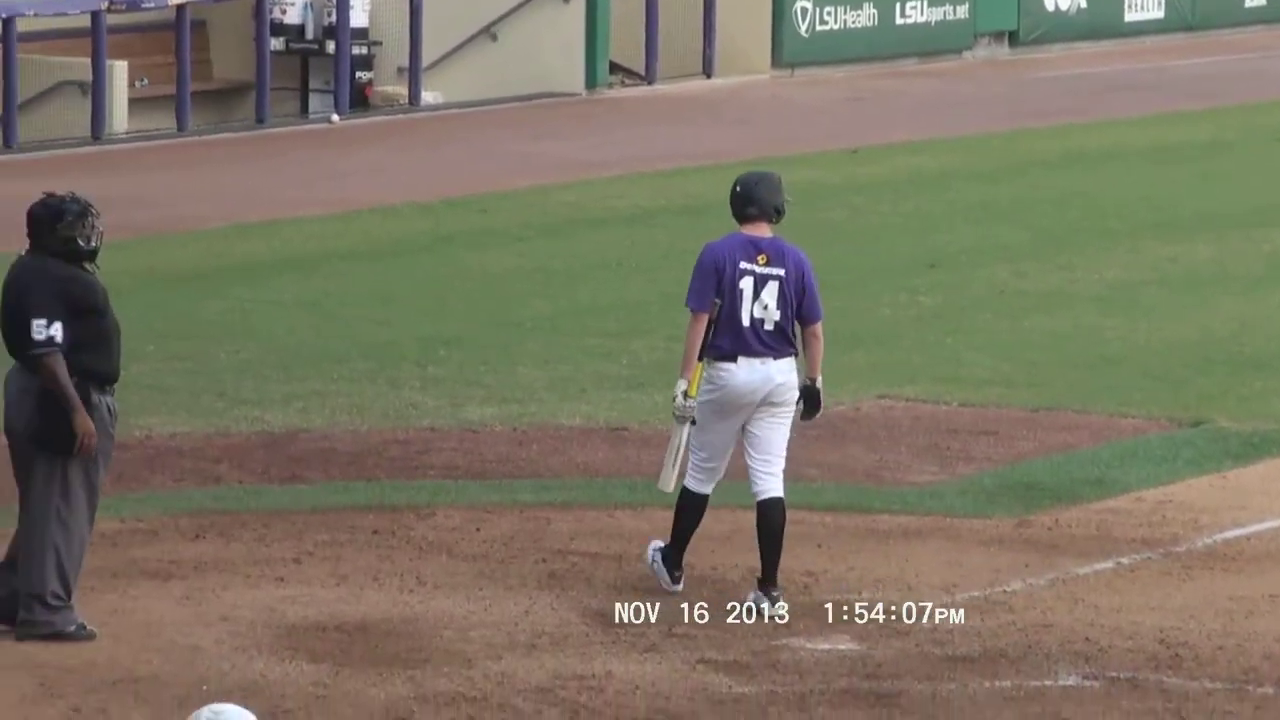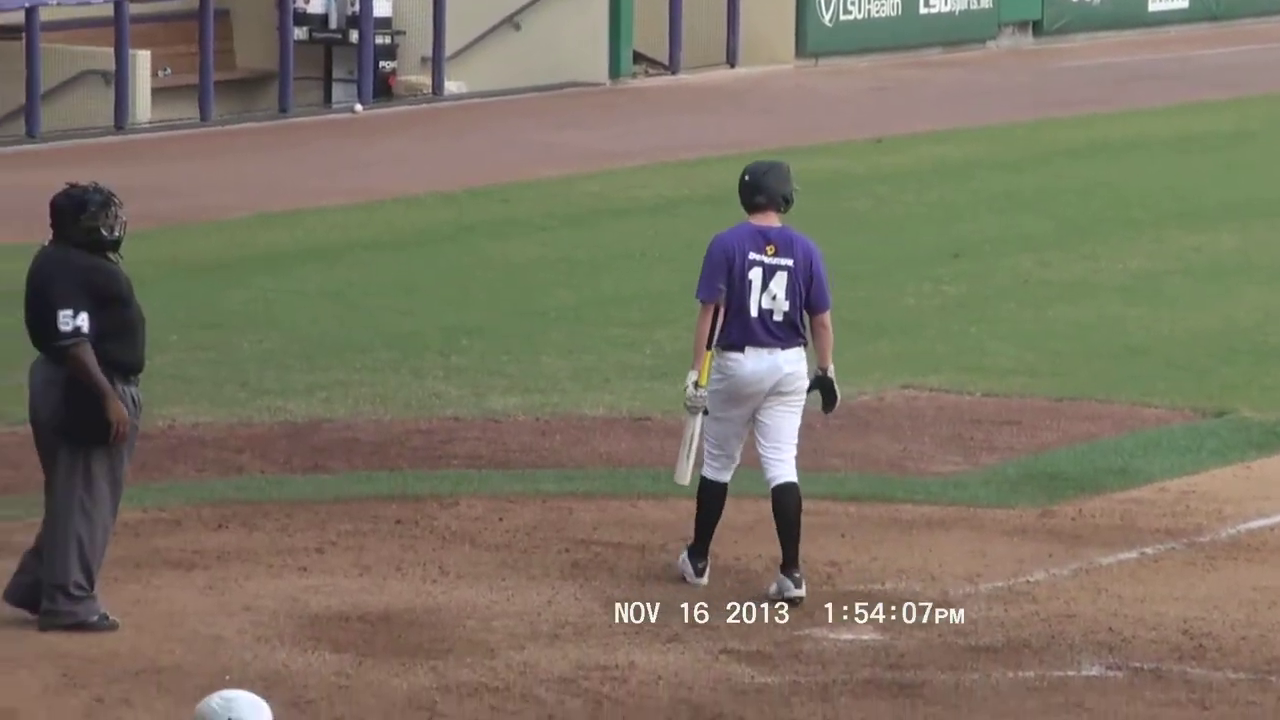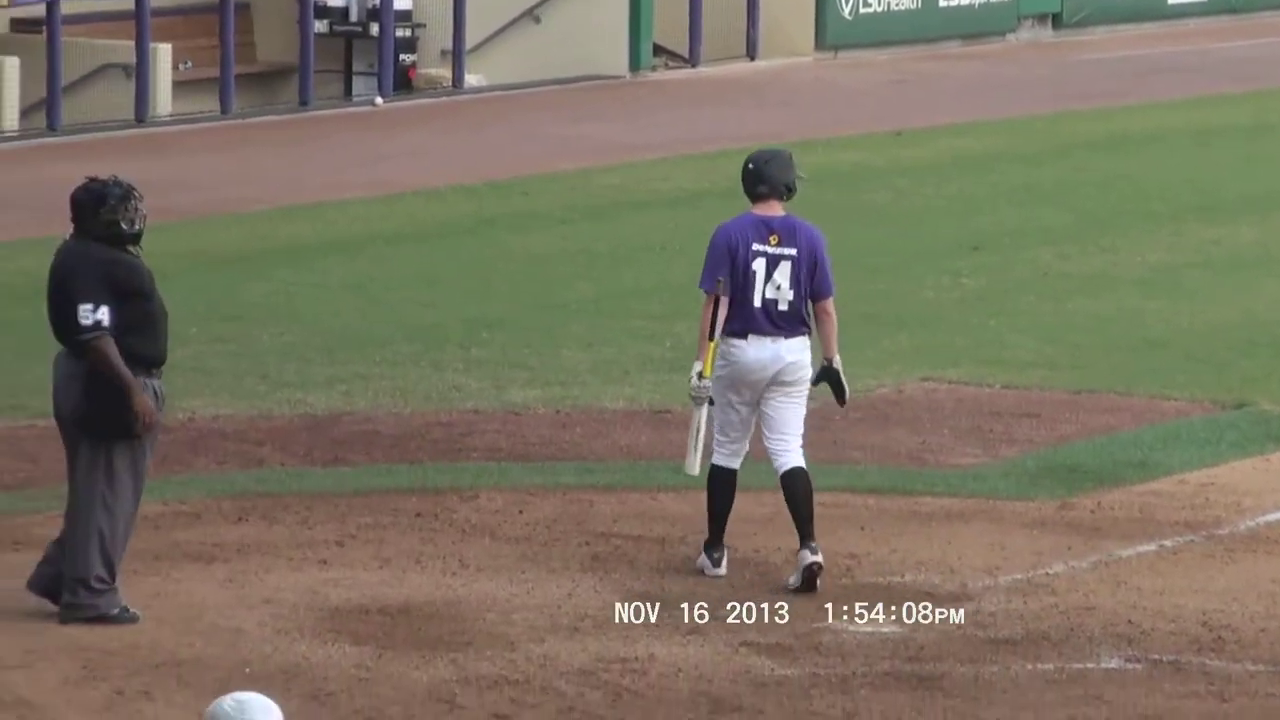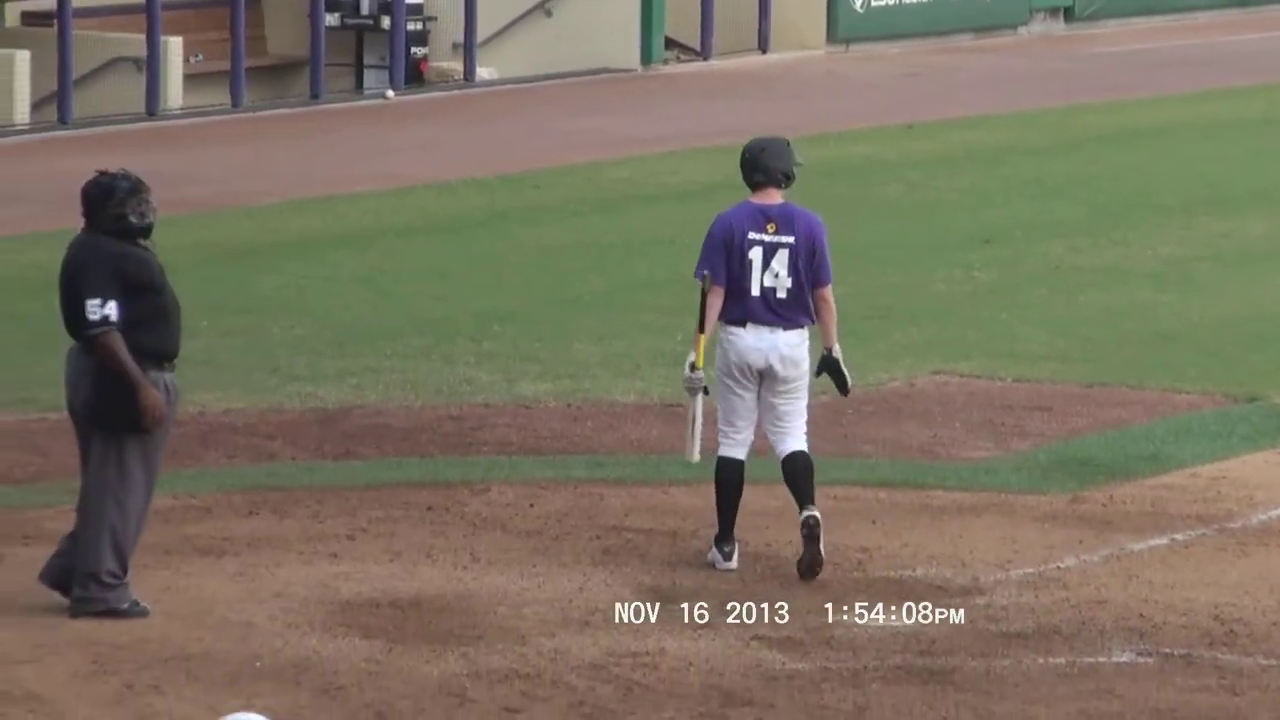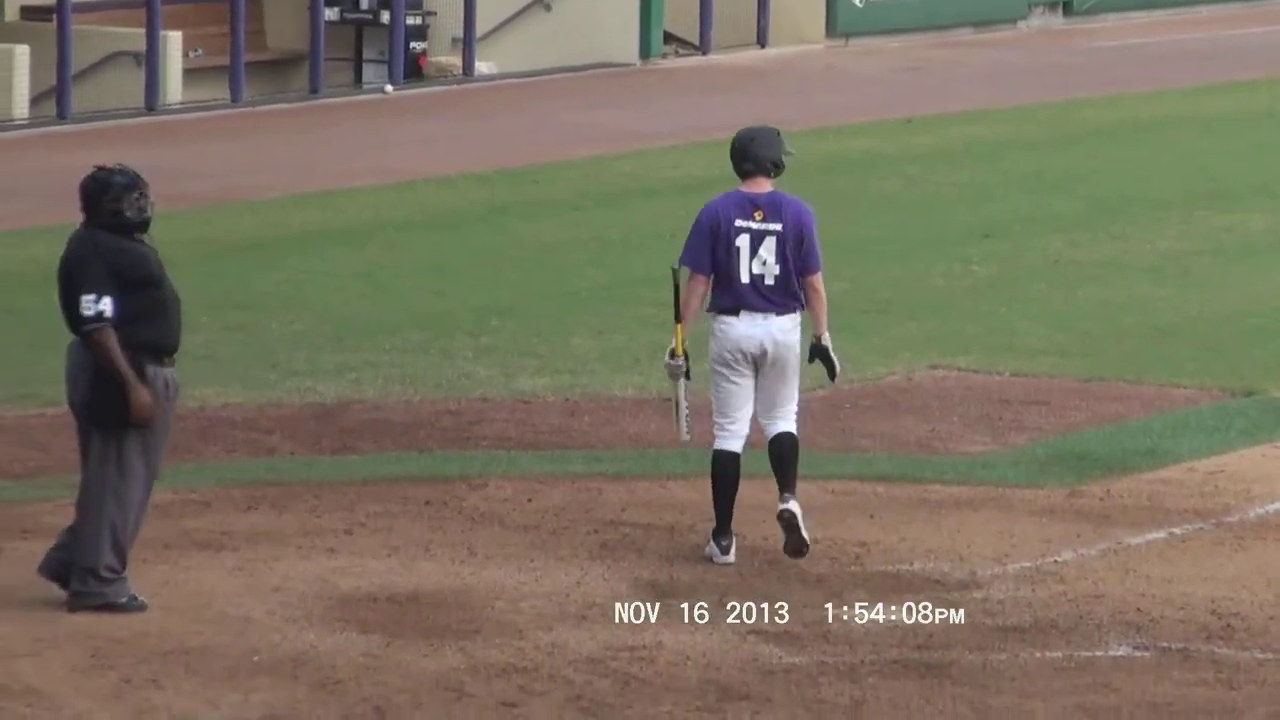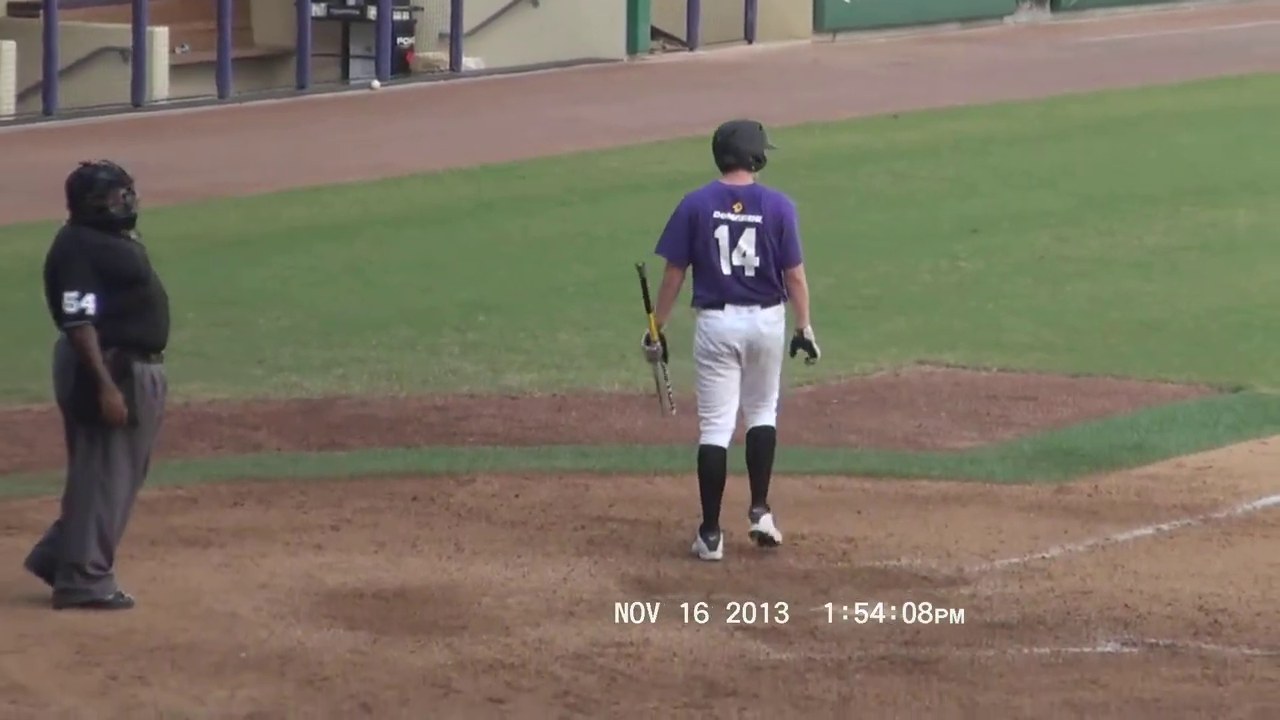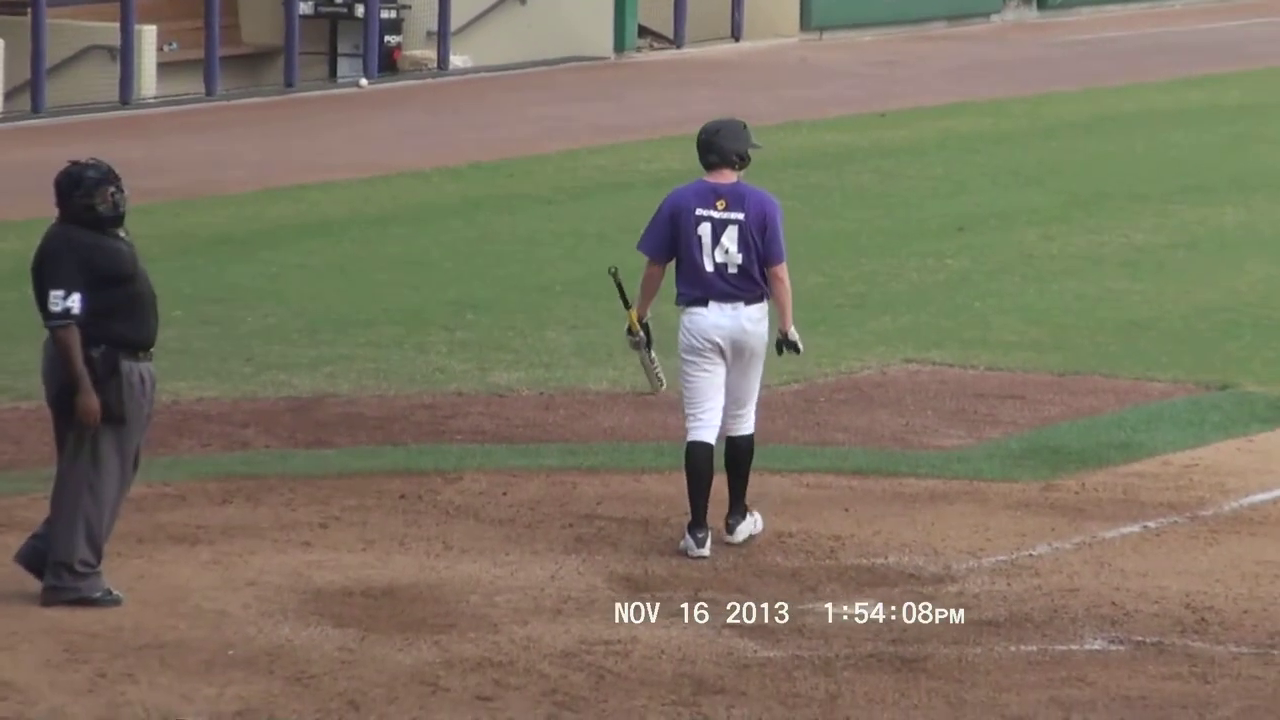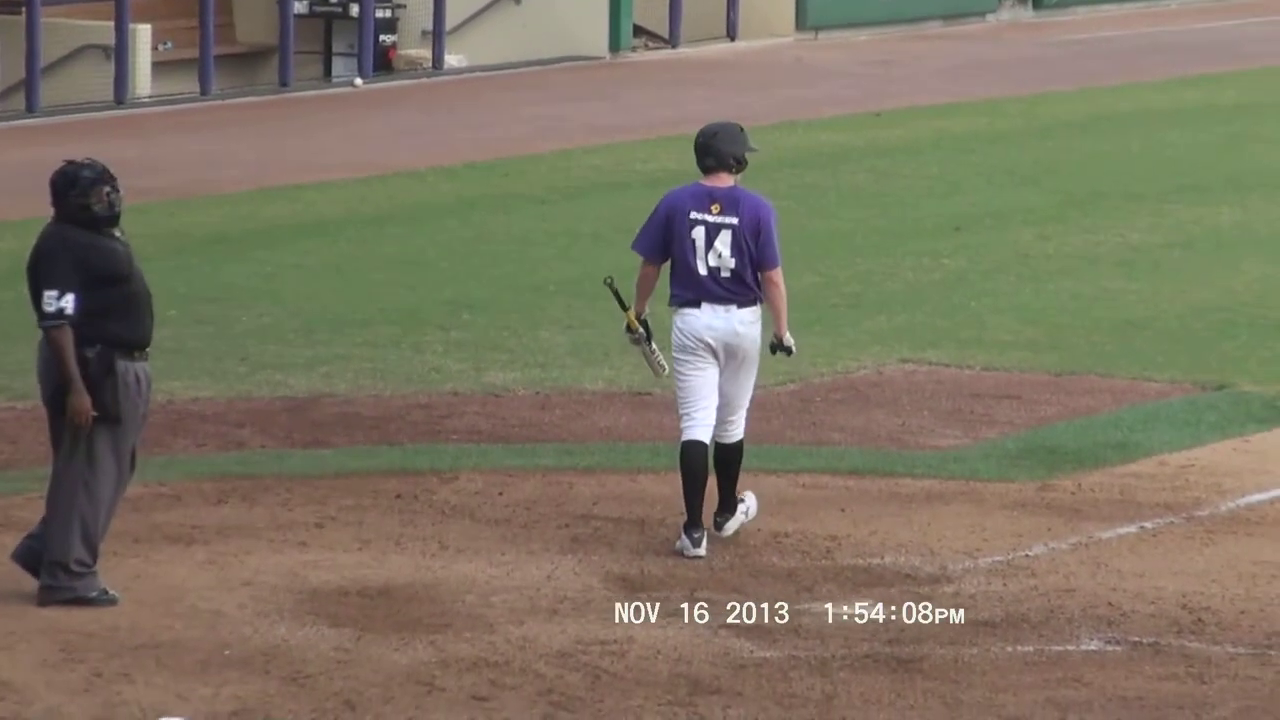
dt=0.1s
person 1, frame 1
left shoulder: (65, 268)
right shoulder: (40, 276)
right elbow: (44, 350)
right wrist: (77, 411)
left hip: (81, 398)
right hip: (63, 402)
left knee: (66, 503)
right knee: (61, 505)
right ankle: (45, 610)
person 1, frame 2
left shoulder: (85, 259)
right shoulder: (63, 266)
right elbow: (72, 341)
left wrist: (114, 394)
right wrist: (110, 398)
left hip: (100, 389)
right hip: (82, 392)
left knee: (91, 493)
right knee: (85, 495)
left ankle: (38, 584)
right ankle: (67, 600)
person 1, frame 3
left shoulder: (107, 253)
right shoulder: (84, 260)
right elbow: (93, 335)
left wrist: (138, 386)
right wrist: (135, 390)
left hip: (118, 383)
right hip: (106, 386)
left knee: (114, 486)
right knee: (107, 488)
left ankle: (60, 576)
right ankle: (88, 593)
person 1, frame 4
left shoulder: (124, 245)
right shoulder: (94, 255)
right elbow: (101, 330)
left wrist: (151, 382)
right wrist: (143, 385)
left hip: (143, 376)
right hip: (119, 380)
left knee: (129, 480)
right knee: (118, 483)
left ankle: (74, 569)
right ankle: (100, 587)
person 1, frame 5
left shoulder: (123, 240)
right shoulder: (92, 250)
right elbow: (97, 326)
left wrist: (148, 379)
right wrist: (132, 385)
left hip: (145, 371)
right hip: (116, 376)
left knee: (131, 475)
right knee: (118, 477)
left ankle: (73, 563)
right ankle: (98, 582)
person 1, frame 6
left shoulder: (116, 236)
right shoulder: (77, 247)
right elbow: (78, 323)
left wrist: (143, 374)
right wrist: (106, 386)
left hip: (137, 368)
right hip: (108, 370)
left knee: (123, 470)
right knee: (103, 474)
left ankle: (59, 557)
right ankle: (84, 578)
person 1, frame 7
left shoulder: (105, 234)
right shoulder: (65, 246)
right elbow: (63, 322)
left wrist: (133, 371)
right wrist: (83, 387)
left hip: (125, 367)
right hip: (98, 370)
left knee: (114, 469)
right knee: (92, 472)
left ankle: (47, 554)
right ankle: (72, 576)
person 1, frame 8
left shoulder: (104, 234)
right shoulder: (60, 245)
right elbow: (56, 323)
left wrist: (131, 368)
right wrist: (75, 388)
left hip: (122, 366)
right hip: (92, 369)
left knee: (112, 468)
right knee: (87, 472)
left ankle: (45, 551)
right ankle: (68, 576)
person 2, frame 1
left shoulder: (717, 253)
right shoulder: (795, 259)
left elbow: (699, 323)
right elbow: (812, 331)
left wrist: (684, 382)
right wrist: (813, 382)
left hip: (727, 376)
right hip: (779, 378)
left knee: (701, 475)
right knee: (768, 480)
left ankle: (672, 565)
right ankle: (769, 588)
person 2, frame 2
left shoulder: (726, 243)
right shoulder: (805, 249)
left elbow: (710, 313)
right elbow: (821, 320)
left wrist: (695, 373)
right wrist: (826, 372)
left hip: (737, 364)
right hip: (788, 366)
left knee: (718, 463)
right knee: (781, 467)
left ankle: (698, 558)
right ankle: (791, 572)
person 2, frame 3
left shoulder: (730, 234)
right shoulder: (809, 236)
left elbow: (717, 303)
right elbow: (824, 308)
left wrist: (701, 362)
right wrist: (832, 361)
left hip: (740, 353)
right hip: (791, 354)
left knee: (727, 451)
right knee: (788, 452)
left ankle: (715, 551)
right ankle: (808, 548)
person 2, frame 4
left shoulder: (728, 223)
right shoulder: (808, 224)
left elbow: (714, 293)
right elbow: (823, 296)
left wrist: (697, 352)
right wrist: (832, 350)
left hip: (739, 342)
right hip: (791, 343)
left knee: (733, 442)
right knee: (791, 438)
left ankle: (725, 544)
right ankle: (808, 513)
person 2, frame 5
left shoulder: (716, 212)
right shoulder: (798, 212)
left elbow: (697, 282)
right elbow: (813, 283)
left wrist: (679, 341)
right wrist: (822, 337)
left hip: (731, 330)
right hip: (782, 330)
left knee: (729, 433)
right knee: (781, 421)
left ankle: (723, 538)
right ankle: (788, 501)
person 2, frame 6
left shoulder: (695, 204)
right shoulder: (778, 205)
left elbow: (674, 273)
right elbow: (794, 275)
left wrist: (656, 328)
right wrist: (804, 329)
left hip: (715, 324)
right hip: (766, 322)
left knee: (715, 427)
right knee: (761, 413)
left ankle: (710, 533)
right ankle: (759, 509)
person 2, frame 7
left shoulder: (679, 201)
right shoulder: (762, 203)
left elbow: (655, 268)
right elbow: (777, 273)
left wrist: (640, 318)
right wrist: (788, 327)
left hip: (699, 321)
right hip: (750, 319)
left knee: (702, 425)
right knee: (740, 419)
left ankle: (699, 530)
right ankle: (737, 518)
person 2, frame 8
left shoulder: (674, 203)
right shoulder: (757, 208)
left elbow: (650, 268)
right elbow: (771, 278)
left wrist: (638, 315)
right wrist: (782, 331)
left hip: (692, 322)
right hip: (742, 323)
left knee: (696, 425)
right knee: (731, 423)
left ankle: (694, 530)
right ankle: (727, 512)
